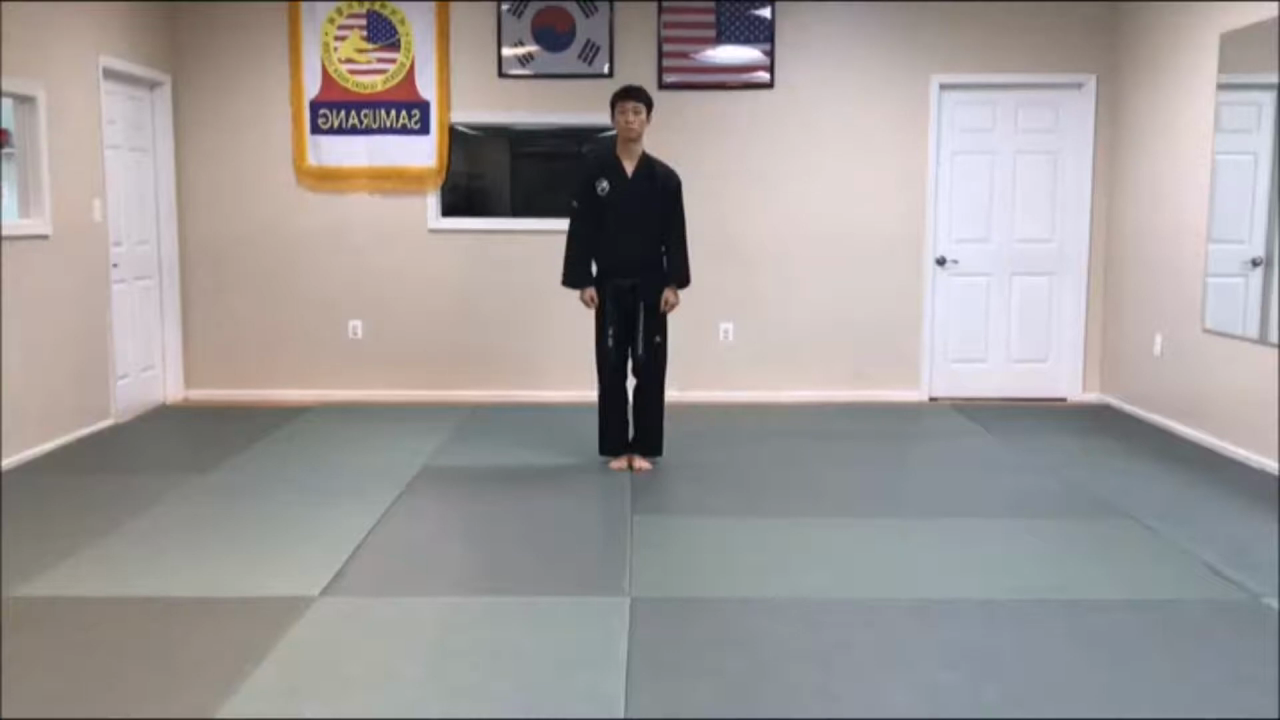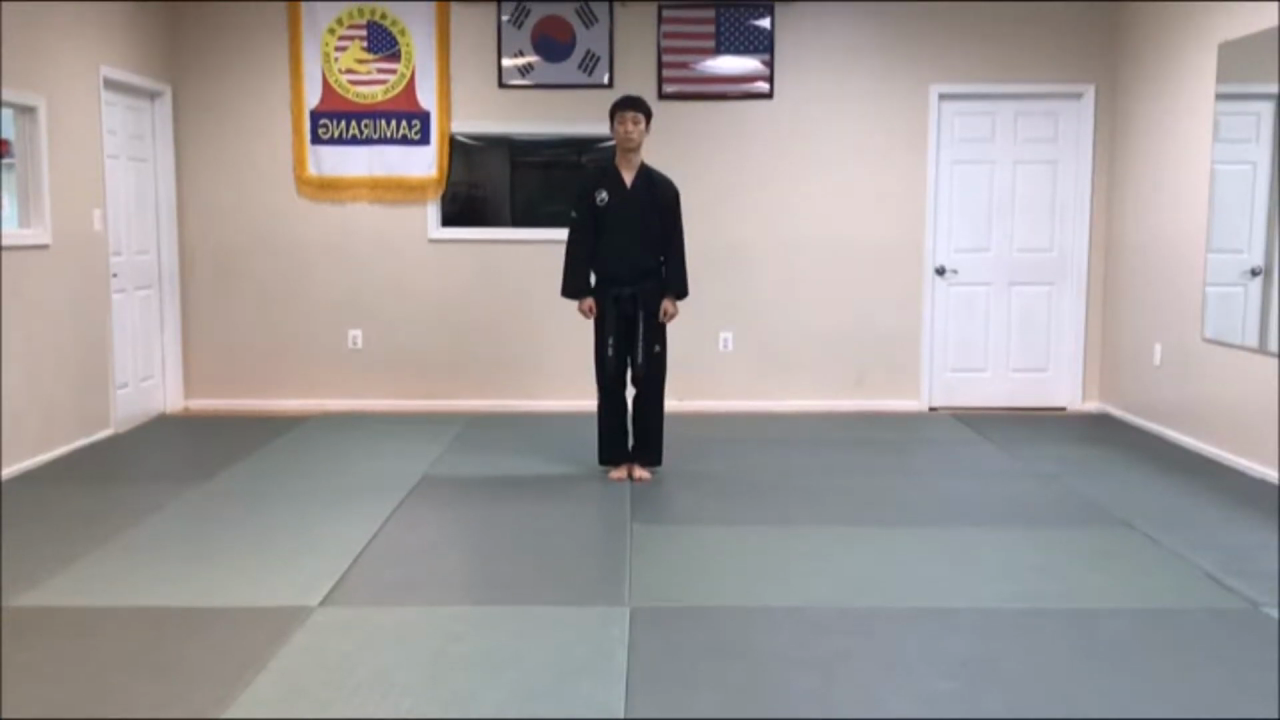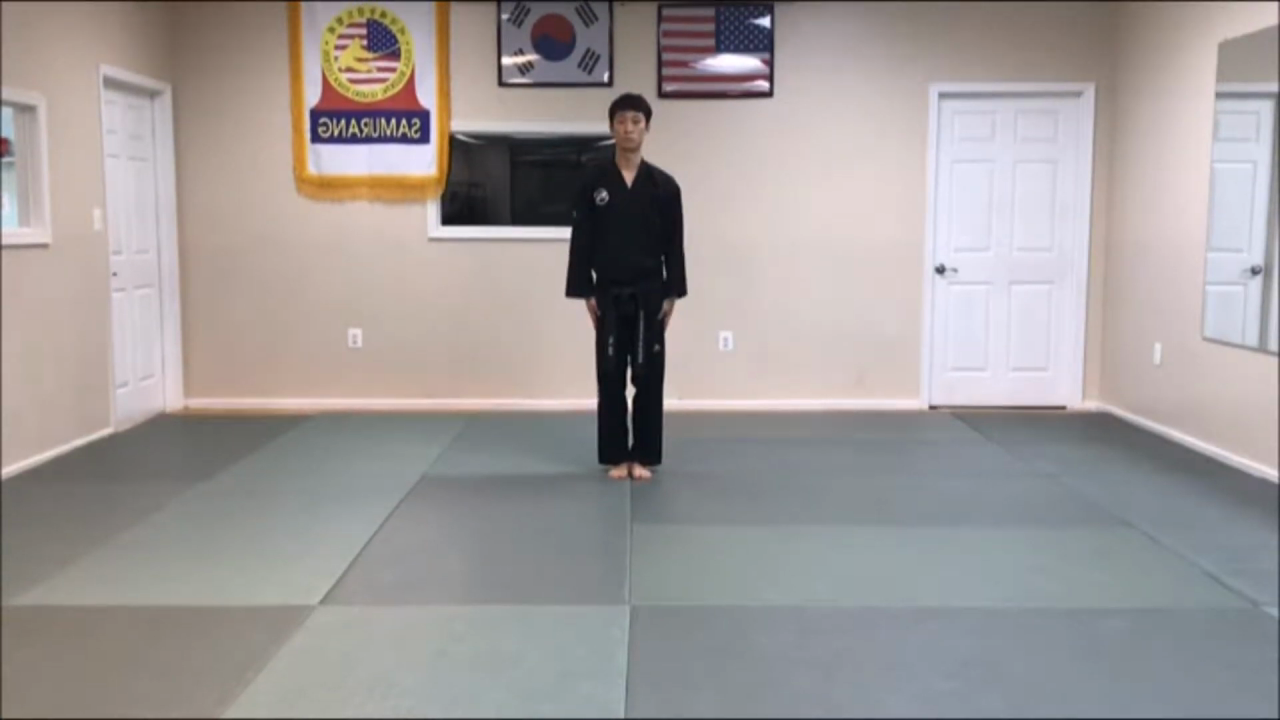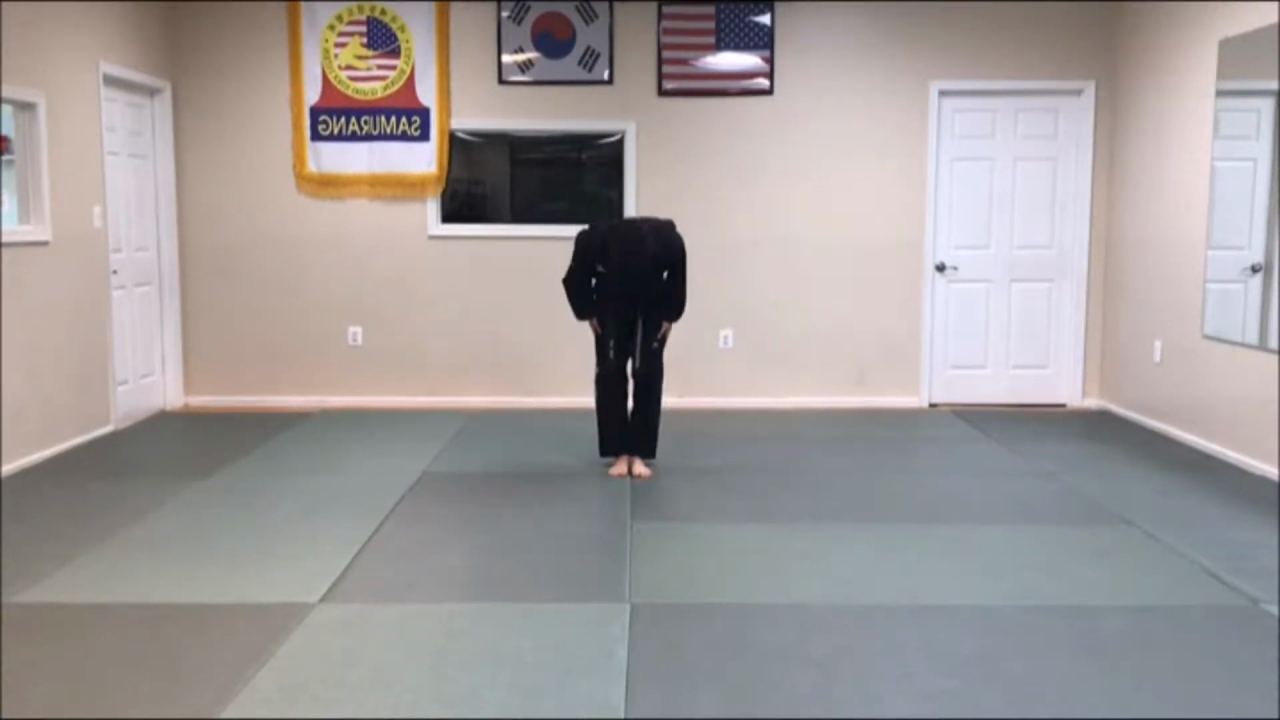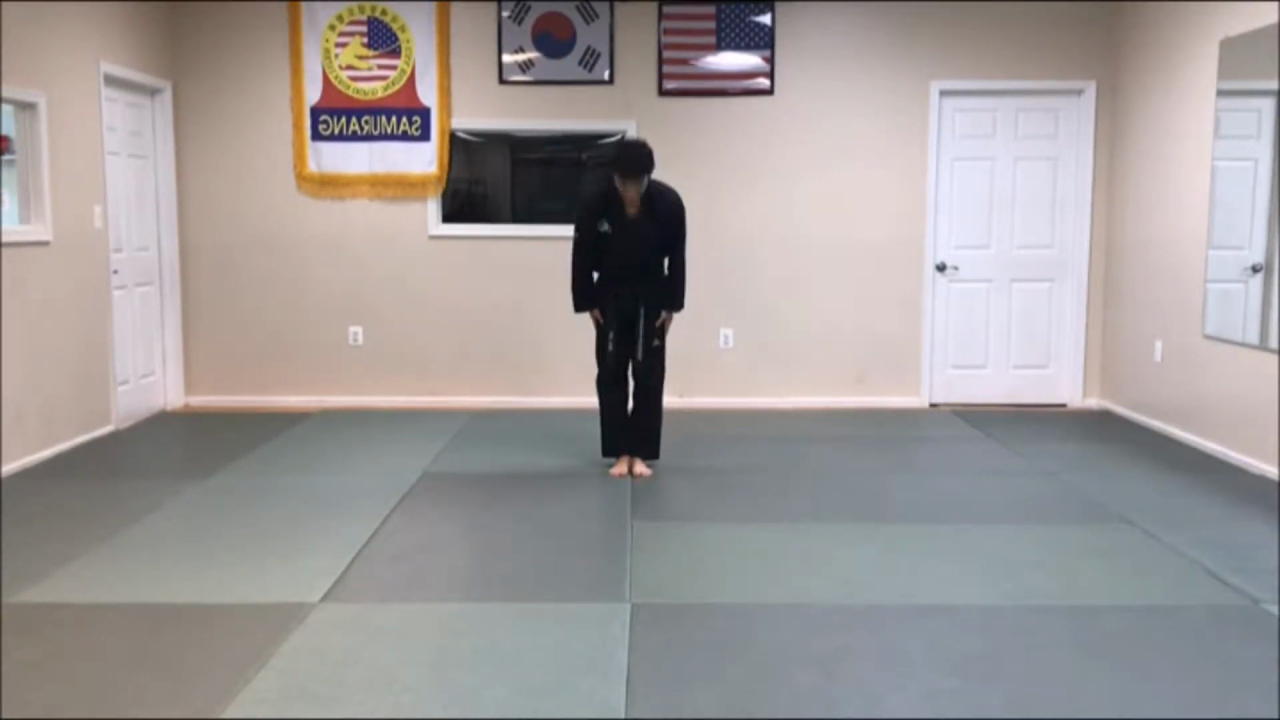
dt=1s
person 1, frame 1
left shoulder: (664, 177)
right shoulder: (595, 173)
left elbow: (674, 234)
right elbow: (581, 231)
left wrist: (673, 284)
right wrist: (584, 282)
left hip: (649, 286)
right hip: (609, 286)
left knee: (649, 368)
right knee: (611, 368)
left ankle: (643, 449)
right ankle: (617, 448)
person 1, frame 2
left shoulder: (662, 187)
right shoulder: (594, 184)
left elbow: (673, 244)
right elbow: (580, 240)
left wrist: (673, 294)
right wrist: (582, 291)
left hip: (649, 295)
right hip: (609, 295)
left knee: (649, 378)
right knee: (610, 378)
left ankle: (644, 457)
right ankle: (617, 457)
person 1, frame 3
left shoulder: (663, 185)
right shoulder: (594, 182)
left elbow: (673, 243)
right elbow: (582, 241)
left wrist: (672, 294)
right wrist: (586, 292)
left hip: (649, 295)
right hip: (609, 295)
left knee: (648, 377)
right knee: (610, 377)
left ankle: (643, 457)
right ankle: (617, 457)
person 1, frame 4
left shoulder: (669, 241)
right shoulder: (591, 242)
left elbow: (677, 279)
right elbow: (575, 280)
left wrist: (670, 315)
right wrist: (588, 313)
left hip: (652, 309)
right hip: (610, 309)
left knee: (647, 373)
right knee: (610, 372)
left ankle: (640, 453)
right ankle: (619, 452)
person 1, frame 5
left shoulder: (669, 202)
right shoulder: (595, 205)
left elbow: (677, 258)
right elbow: (582, 259)
left wrist: (671, 305)
right wrist: (588, 303)
left hip: (651, 298)
right hip: (610, 299)
left knee: (648, 374)
right knee: (611, 373)
left ankle: (641, 452)
right ankle: (620, 452)
